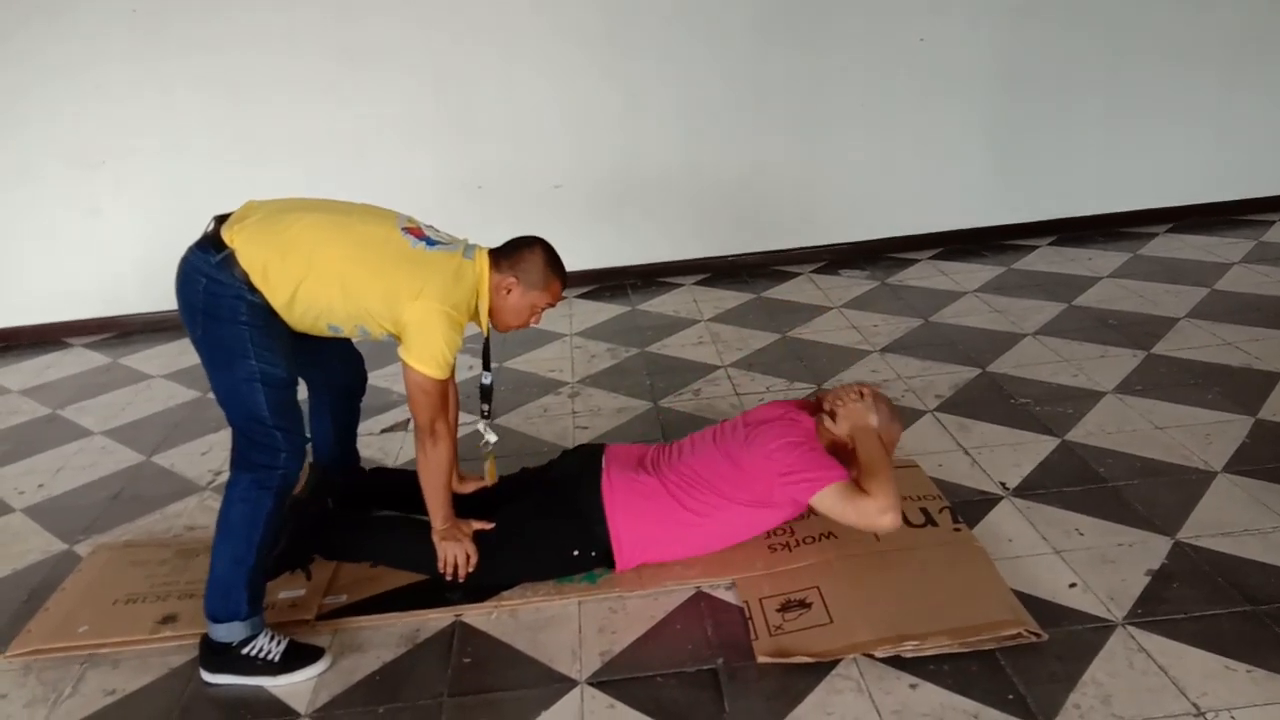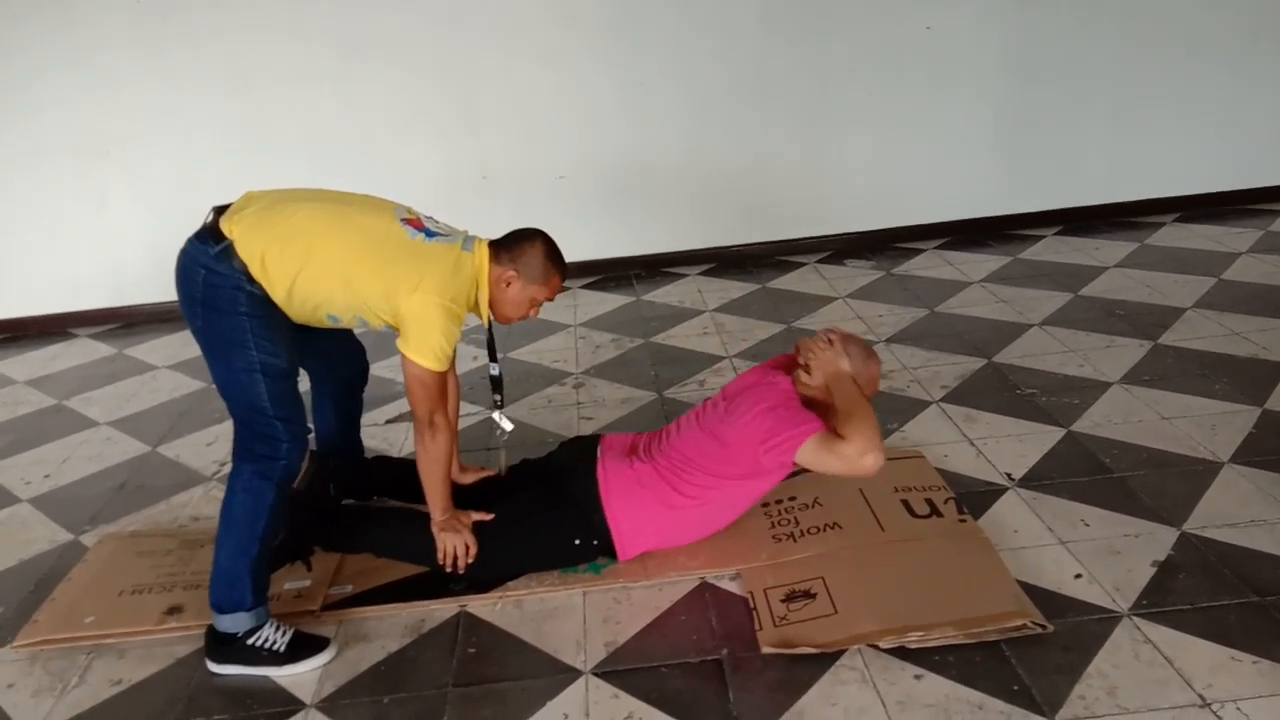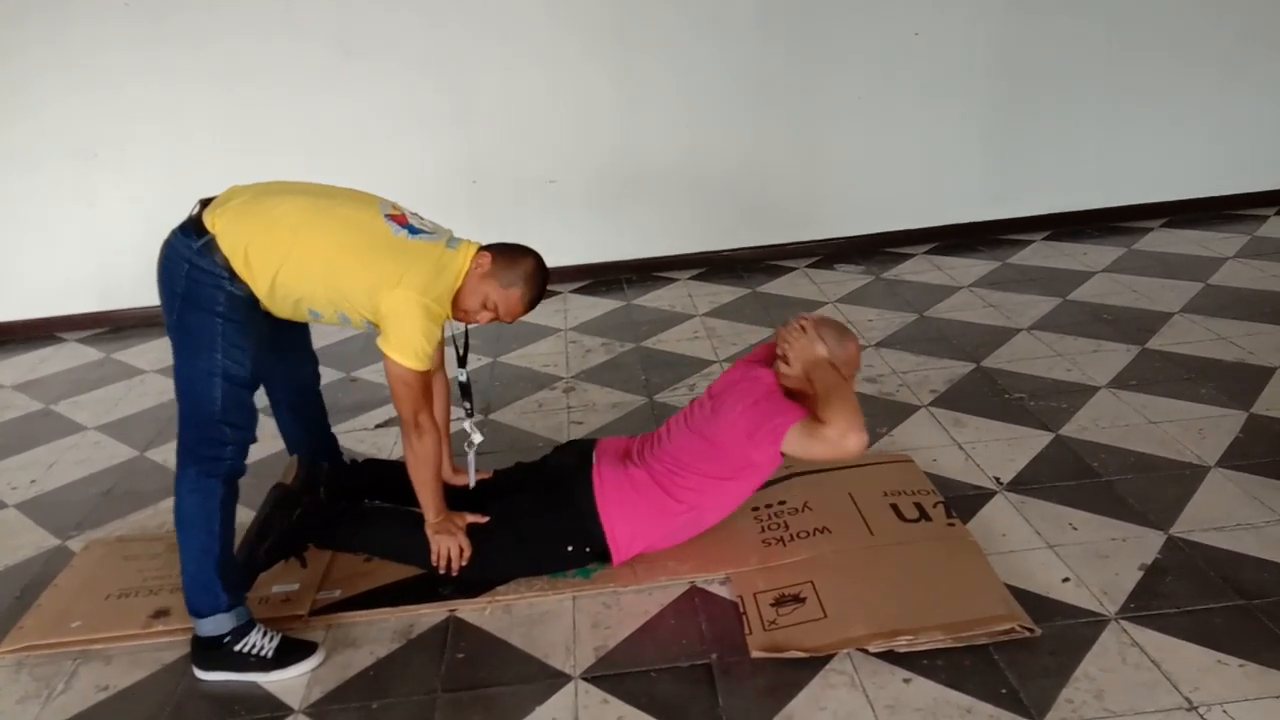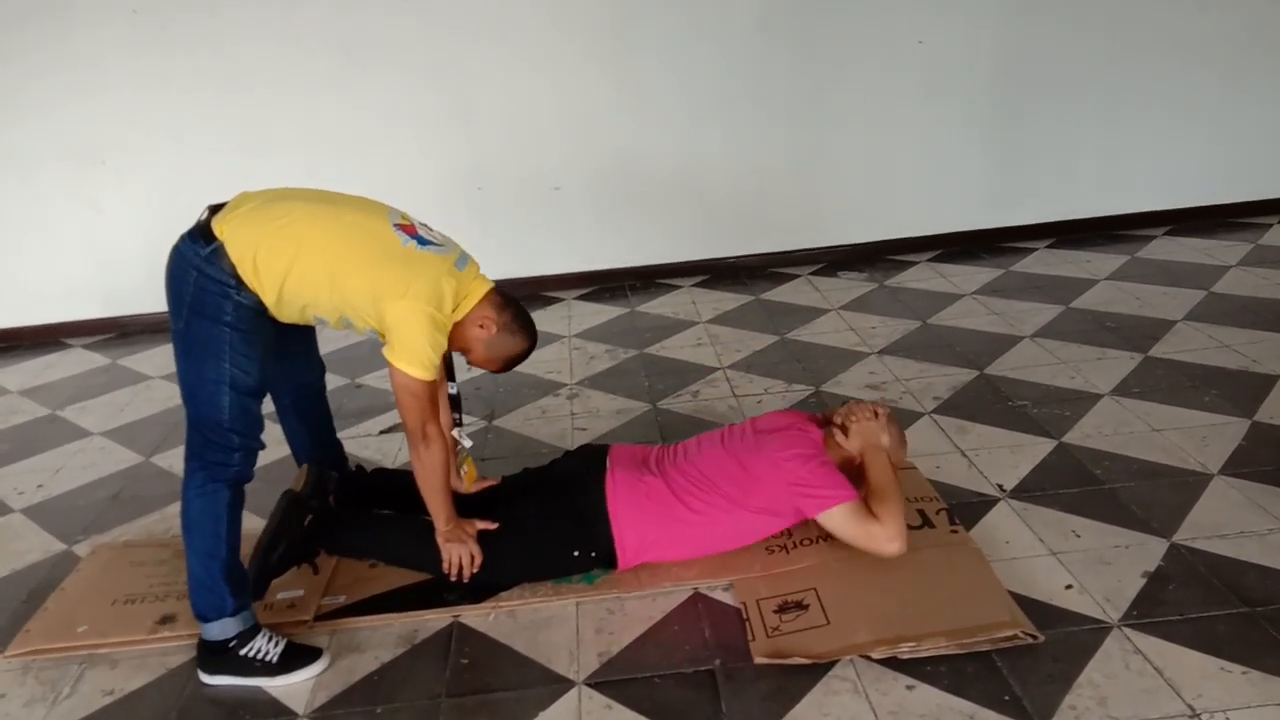
dt=0.7s
person 1, frame 1
left shoulder: (793, 413)
right shoulder: (798, 454)
left elbow: (829, 404)
right elbow: (882, 513)
left wrist: (853, 423)
right wrist: (864, 432)
left hip: (597, 474)
right hip: (596, 531)
left knee: (470, 507)
left ankle: (337, 494)
right ankle: (317, 533)
person 1, frame 2
left shoulder: (778, 375)
right shoulder: (780, 416)
left elbow: (810, 358)
right elbow: (863, 455)
right wrist: (840, 376)
left hip: (596, 465)
right hip: (595, 521)
left knee: (468, 496)
left ankle: (340, 480)
right ankle: (314, 523)
person 1, frame 3
left shoulder: (764, 367)
right shoulder: (767, 410)
left elbow: (793, 342)
right elbow: (846, 438)
right wrist: (818, 364)
left hip: (588, 469)
right hip: (590, 525)
left knee: (463, 496)
left ankle: (335, 478)
right ankle: (304, 522)
person 1, frame 4
left shoulder: (800, 424)
right shoulder: (806, 467)
right elbow: (888, 537)
left wrist: (859, 433)
right wrist: (877, 451)
left hip: (600, 473)
right hip: (597, 528)
left knee: (469, 506)
left ankle: (340, 489)
right ankle: (318, 529)
person 2, frame 1
left shoulder: (460, 267)
right shoulder: (440, 305)
left elbow: (442, 388)
right elbow: (431, 428)
left wrist: (453, 479)
right wrist: (444, 525)
left hip: (255, 254)
right hip: (225, 286)
left knee: (341, 377)
right knee: (274, 456)
right ankle: (231, 637)
person 2, frame 2
left shoulder: (459, 259)
right shoulder: (437, 297)
left elbow: (443, 375)
right elbow: (430, 420)
left wrist: (453, 467)
right wrist: (443, 518)
left hip: (255, 246)
right hip: (225, 276)
left knee: (343, 369)
right knee: (276, 447)
right ankle: (236, 627)
person 2, frame 3
left shoulder: (445, 260)
right shoulder: (415, 295)
left elbow: (432, 373)
right elbow: (416, 421)
left wrist: (444, 468)
right wrist: (436, 519)
left hip: (249, 245)
right hip: (208, 267)
left knee: (299, 386)
right knee: (218, 447)
right ankle: (219, 634)
person 2, frame 4
left shoulder: (457, 278)
right shoulder: (422, 310)
left elbow: (435, 385)
right elbow: (424, 432)
left wrist: (452, 477)
right wrist: (447, 527)
left hip: (251, 250)
right hip: (218, 275)
left knee: (304, 391)
right knee: (225, 454)
right ankle: (225, 637)
